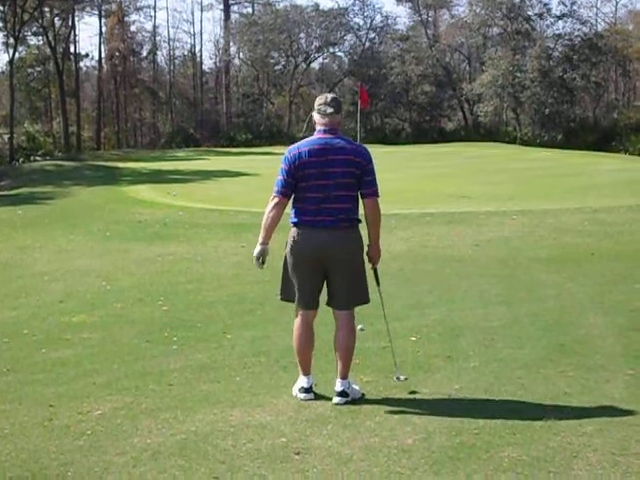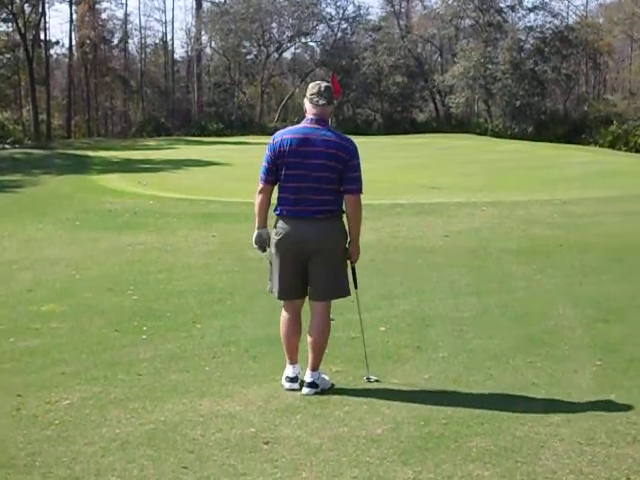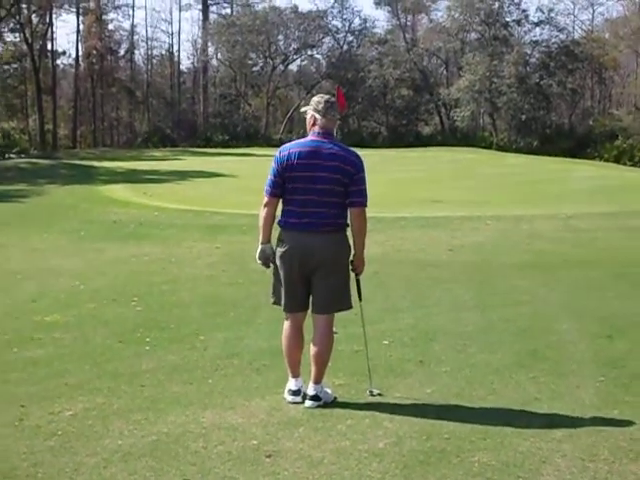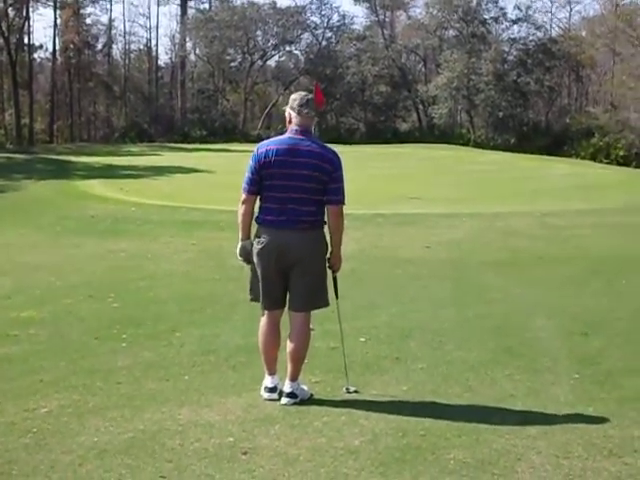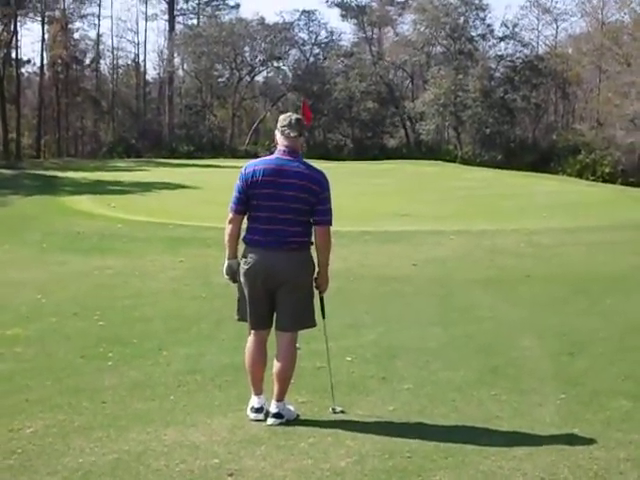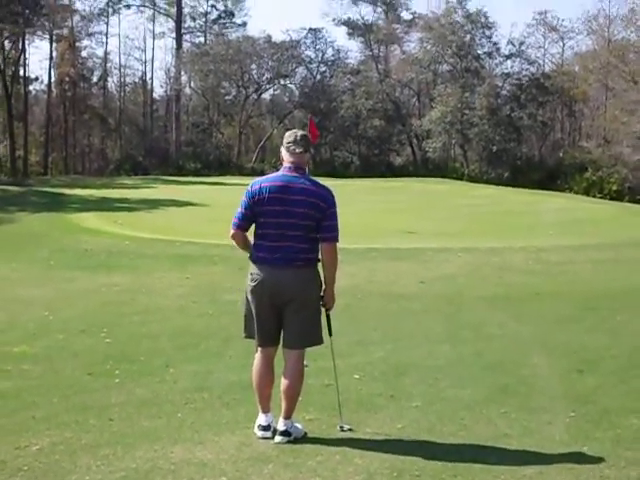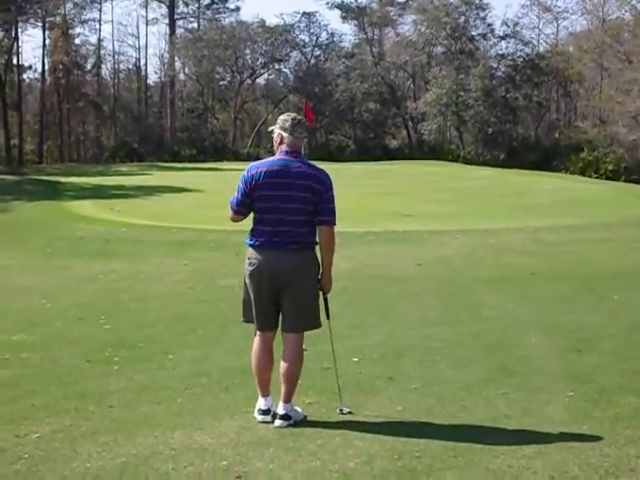
dt=0.7s
person 1, frame 1
left shoulder: (296, 152)
right shoulder: (359, 153)
left elbow: (278, 201)
right elbow: (371, 204)
left wrist: (263, 242)
right wrist: (374, 244)
left hip: (305, 240)
right hip: (345, 240)
left knee: (304, 314)
right knee: (344, 315)
left ankle: (305, 381)
right ankle: (343, 385)
person 1, frame 2
left shoulder: (281, 139)
right shoulder: (345, 145)
left elbow: (264, 189)
right elbow: (352, 200)
left wrist: (261, 227)
right wrist: (354, 241)
left hip: (288, 230)
right hip: (327, 233)
left knee: (291, 306)
right knee: (321, 307)
left ankle: (291, 371)
right ankle: (313, 376)
person 1, frame 3
left shoulder: (286, 152)
right shoulder: (351, 159)
left elbow: (269, 203)
right elbow: (357, 213)
left wrist: (264, 243)
right wrist: (359, 253)
left hip: (292, 243)
right hip: (331, 245)
left knee: (293, 317)
right knee: (323, 320)
left ankle: (294, 384)
right ankle: (316, 389)
person 1, frame 4
left shoulder: (264, 150)
right shoulder: (328, 157)
left elbow: (246, 201)
right elbow: (334, 211)
left wrist: (244, 239)
right wrist: (336, 250)
left hip: (269, 239)
right hip: (308, 242)
left knee: (270, 314)
right knee: (300, 317)
left ankle: (270, 381)
right ankle: (292, 386)
person 1, frame 5
left shoulder: (251, 170)
right shoulder: (316, 178)
left elbow: (234, 220)
right elbow: (322, 232)
left wrist: (231, 258)
right wrist: (323, 270)
left hip: (256, 259)
right hip: (295, 263)
left knee: (257, 333)
right knee: (287, 337)
left ankle: (256, 402)
right ankle: (278, 407)
person 1, frame 6
left shoulder: (258, 186)
right shoulder: (323, 194)
left elbow: (237, 232)
right elbow: (328, 248)
right wrist: (329, 288)
left hip: (263, 276)
right hip: (302, 279)
left knee: (264, 351)
right knee: (294, 355)
left ankle: (264, 420)
right ankle: (285, 424)
person 1, frame 7
left shoulder: (255, 171)
right shoulder: (319, 177)
left elbow: (236, 215)
right elbow: (326, 231)
right wrist: (326, 271)
left hip: (261, 260)
right hip: (299, 262)
left knee: (263, 334)
right knee: (293, 338)
left ankle: (263, 403)
right ankle: (285, 408)
